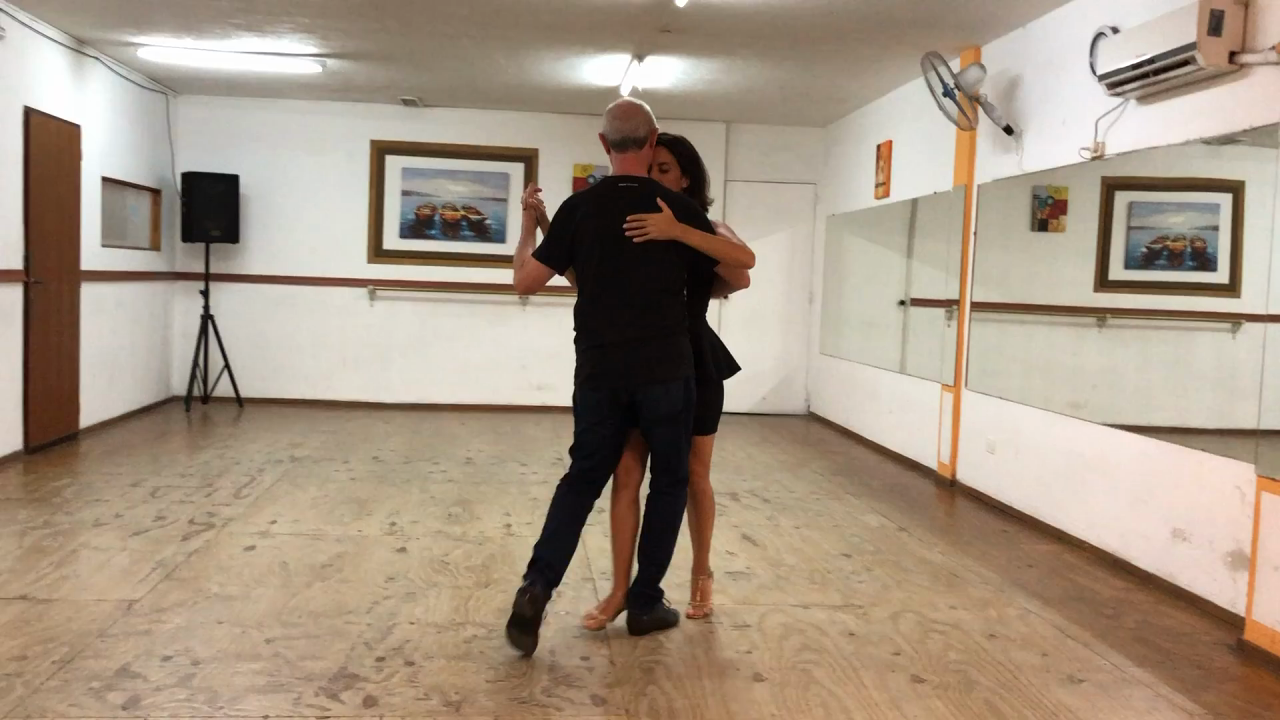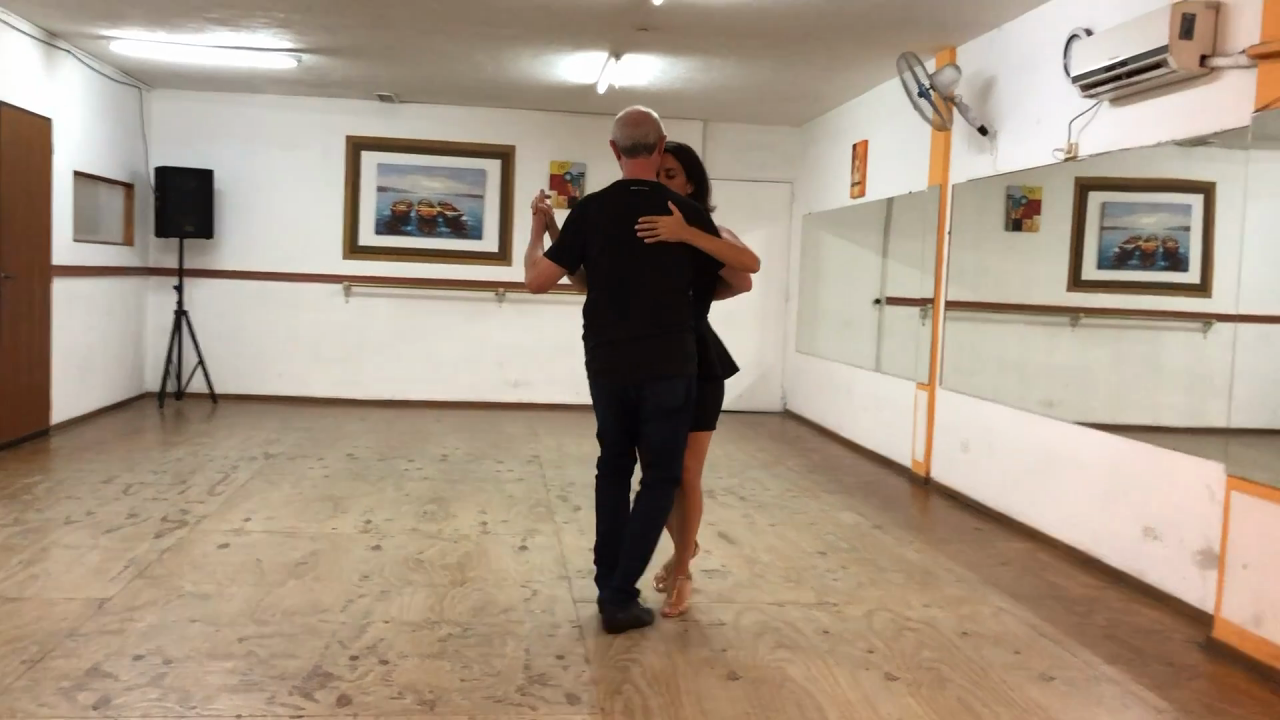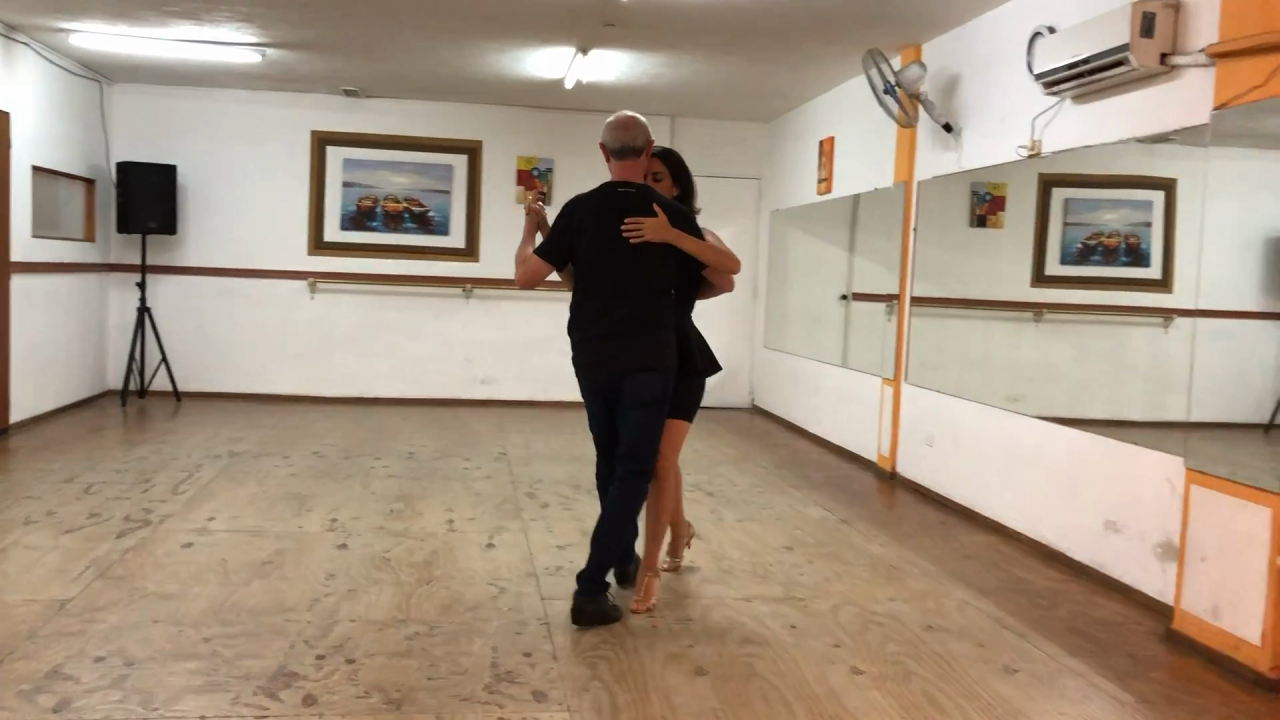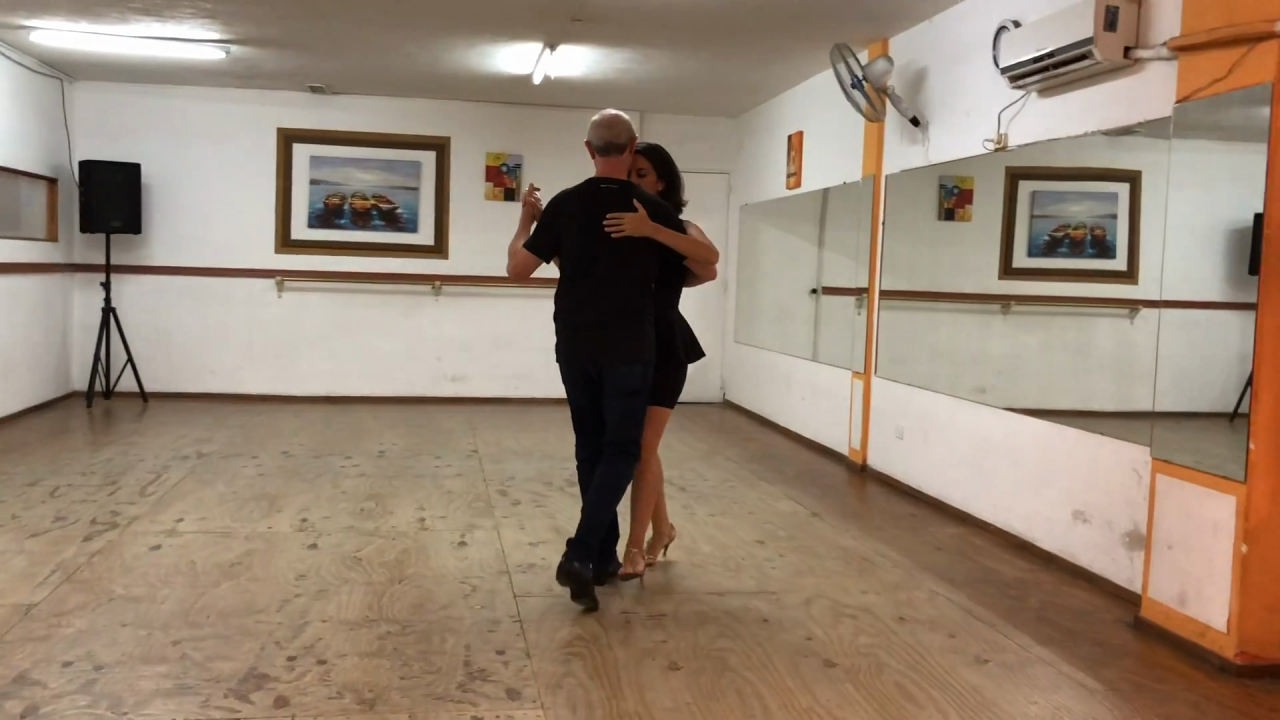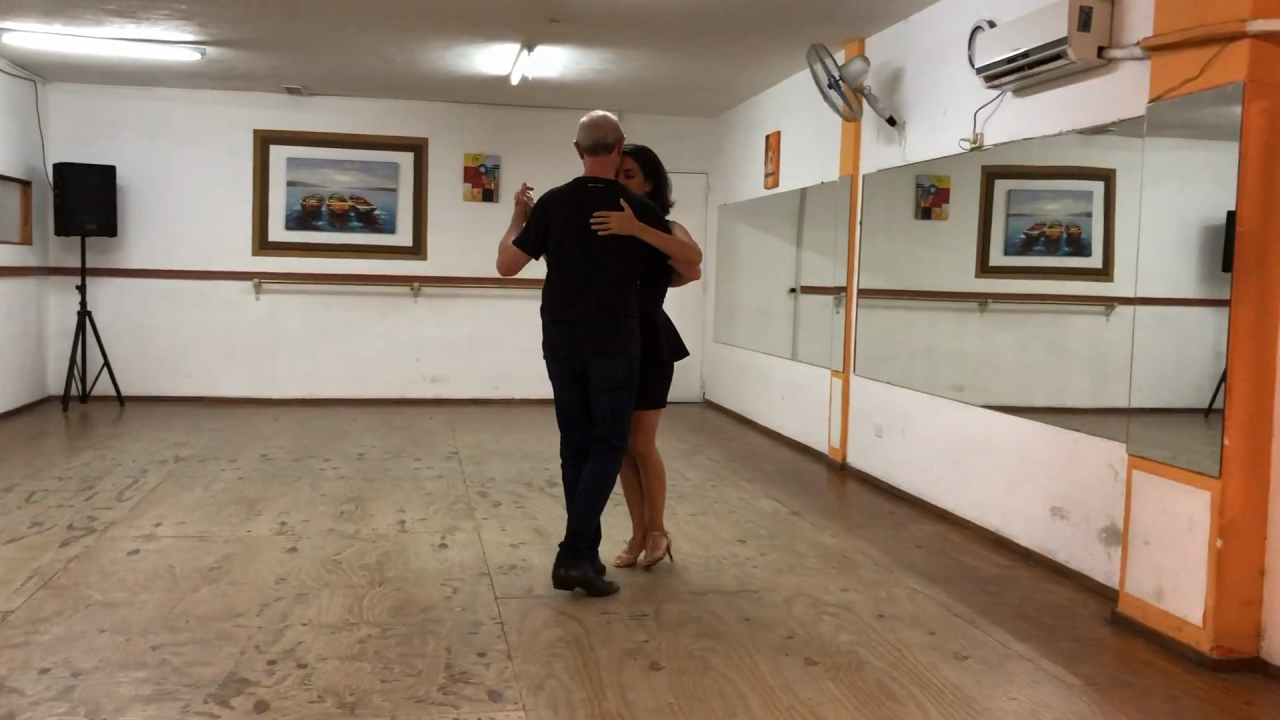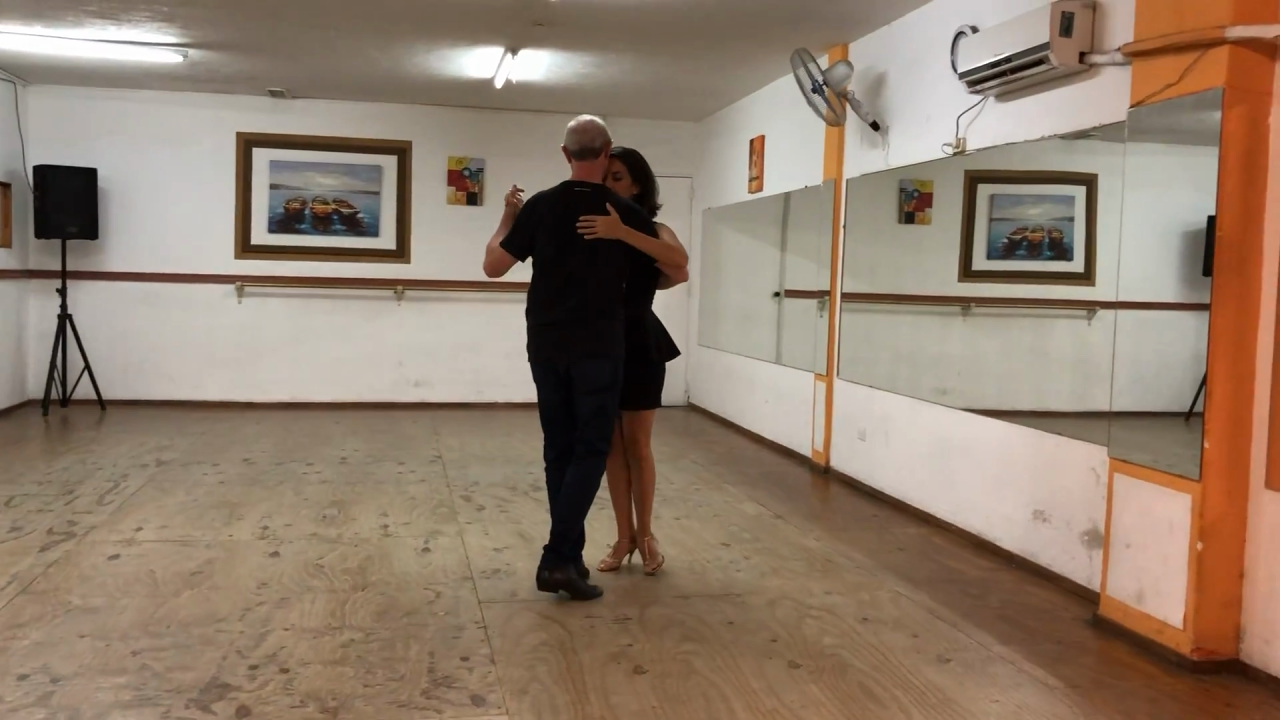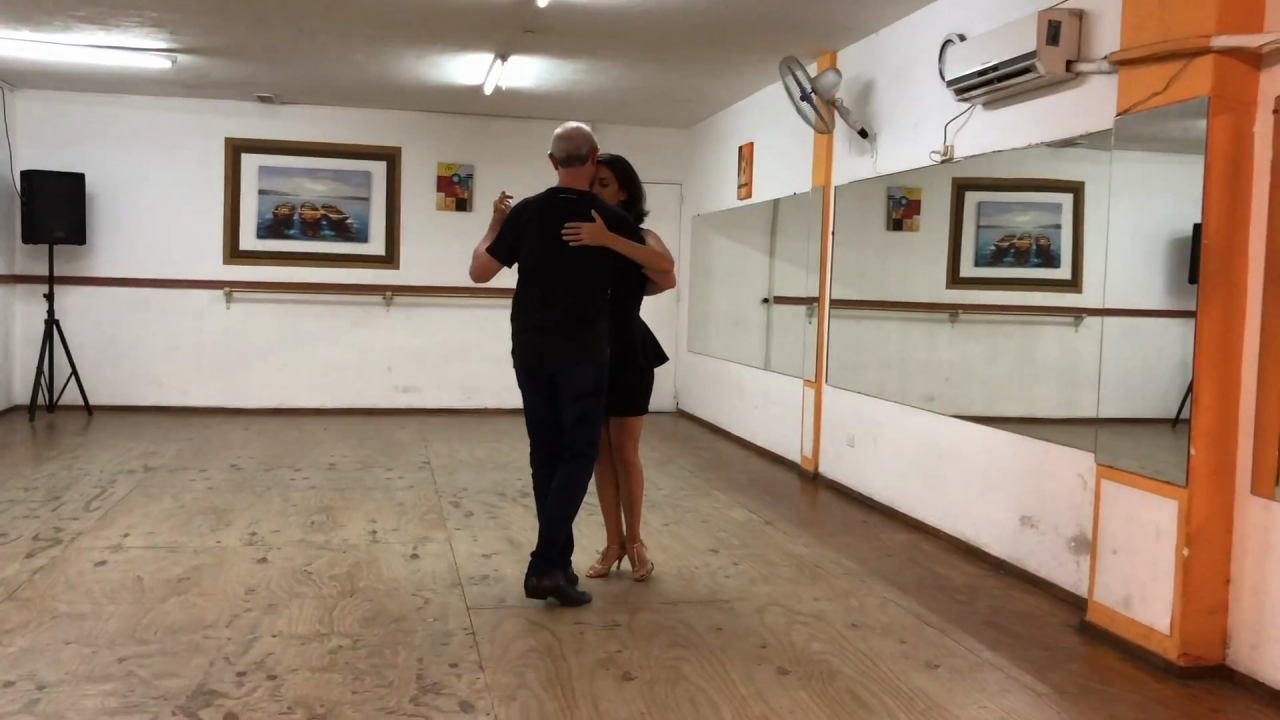
dt=0.3s
person 1, frame 1
left shoulder: (579, 208)
right shoulder: (681, 210)
left elbow: (525, 280)
left wrist: (529, 225)
right wrist: (695, 290)
left hip: (599, 370)
right hip: (665, 370)
left knee: (583, 478)
right knee: (671, 481)
left ankle: (537, 590)
right ankle: (645, 600)
person 1, frame 2
left shoulder: (590, 210)
right shoulder: (687, 214)
left elbow: (537, 280)
left wrist: (538, 229)
right wrist: (695, 289)
left hip: (607, 365)
right hip: (668, 368)
left knee: (613, 467)
right knee: (660, 477)
left ankle: (608, 580)
right ankle: (621, 597)
person 1, frame 3
left shoulder: (579, 210)
right shoulder: (672, 215)
left elbow: (527, 276)
left wrist: (530, 229)
right wrist: (679, 290)
left hip: (592, 359)
right hip: (648, 361)
left knee: (610, 461)
right knee: (633, 470)
left ankle: (624, 559)
right ankle: (591, 588)
person 1, frame 4
left shoulder: (565, 205)
right shoulder: (654, 210)
left elbow: (518, 268)
left wrist: (526, 220)
right wrist: (665, 281)
left hip: (575, 349)
right hip: (628, 351)
left knee: (591, 450)
right knee: (619, 452)
left ankle: (603, 554)
right ankle: (581, 553)
person 1, frame 5
left shoulder: (553, 203)
right shoulder: (639, 209)
left elbow: (506, 265)
left wrist: (519, 217)
left hip: (562, 345)
right hip: (613, 347)
left knee: (575, 447)
right knee: (606, 447)
left ankle: (584, 553)
right ankle: (574, 555)
person 1, frame 6
left shoulder: (540, 206)
right shoulder: (626, 213)
left elbow: (493, 266)
left wrist: (508, 217)
right wrist: (635, 281)
left hip: (546, 348)
right hip: (598, 350)
left knee: (559, 451)
right knee: (590, 451)
left ankle: (567, 557)
right ankle: (558, 557)
person 1, frame 7
left shoulder: (526, 213)
right shoulder: (612, 220)
left elbow: (480, 271)
left wrist: (496, 224)
left hip: (531, 354)
right hip: (583, 357)
left knee: (545, 457)
right knee: (577, 456)
left ankle: (557, 561)
right ankle: (546, 564)
person 2, frame 1
left shoulder: (707, 233)
right shoulder: (631, 231)
left elbow: (744, 264)
left wrist: (678, 231)
left hip: (694, 365)
left knee: (692, 477)
right knee: (624, 478)
left ankle: (701, 577)
right ankle: (621, 588)
person 2, frame 2
left shoulder: (710, 236)
right shoulder: (635, 235)
left elbow: (750, 266)
right elbow: (587, 280)
left wrist: (687, 233)
right wrist: (551, 226)
left hip: (696, 365)
left knee: (685, 473)
left ankle: (682, 573)
right ankle: (683, 544)
person 2, frame 3
left shoulder: (693, 236)
right shoulder: (623, 235)
left elbow: (729, 268)
left wrist: (669, 235)
left hip: (681, 360)
left knee: (659, 462)
right knee: (655, 459)
left ankle: (648, 571)
right ankle: (680, 530)
person 2, frame 4
left shoulder: (670, 226)
right shoulder: (617, 227)
left elbow: (708, 262)
left wrist: (650, 228)
left hip: (664, 348)
left knee: (641, 446)
right knee: (636, 444)
left ankle: (635, 547)
right ankle: (660, 526)
person 2, frame 5
left shoulder: (664, 230)
right shoulder: (601, 227)
left elbow: (693, 261)
left wrist: (637, 229)
left hip: (649, 345)
left knee: (641, 444)
right knee: (621, 443)
left ankle: (657, 529)
right ankle: (639, 532)
person 2, frame 6
left shoulder: (652, 232)
right shoulder: (589, 229)
left elbow: (679, 262)
left wrist: (622, 232)
left hip: (639, 347)
left knee: (637, 445)
right knee: (612, 446)
left ankle: (645, 533)
right ankle: (624, 537)
person 2, frame 7
left shoulder: (639, 238)
right shoulder: (576, 237)
left elbow: (666, 269)
left wrist: (609, 239)
left hip: (628, 354)
left knee: (625, 452)
right knee: (600, 452)
left ankle: (634, 540)
right ankle: (613, 542)
